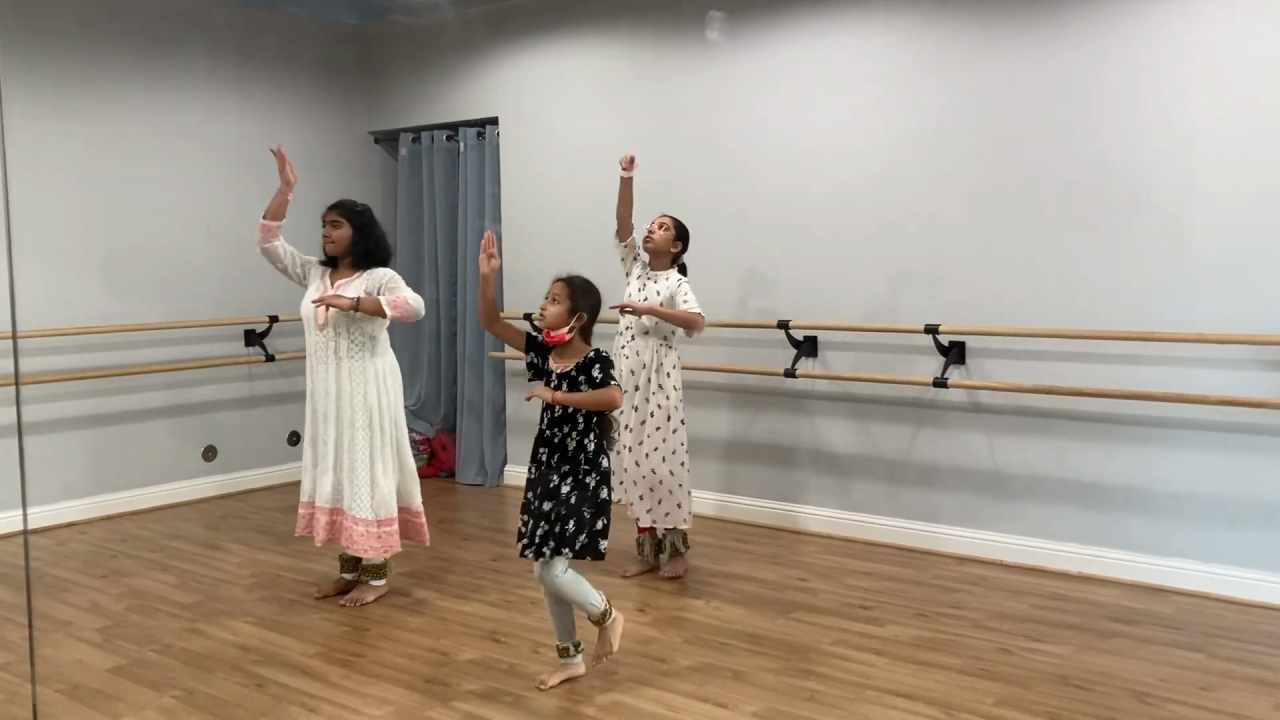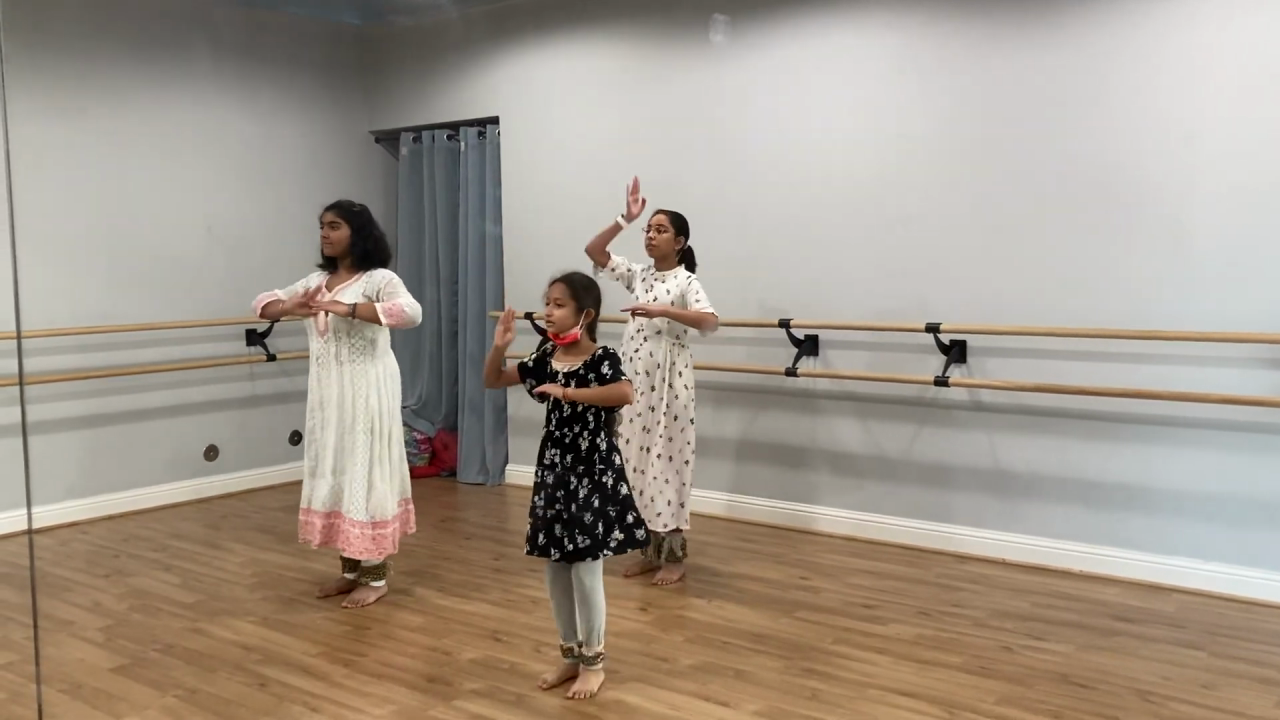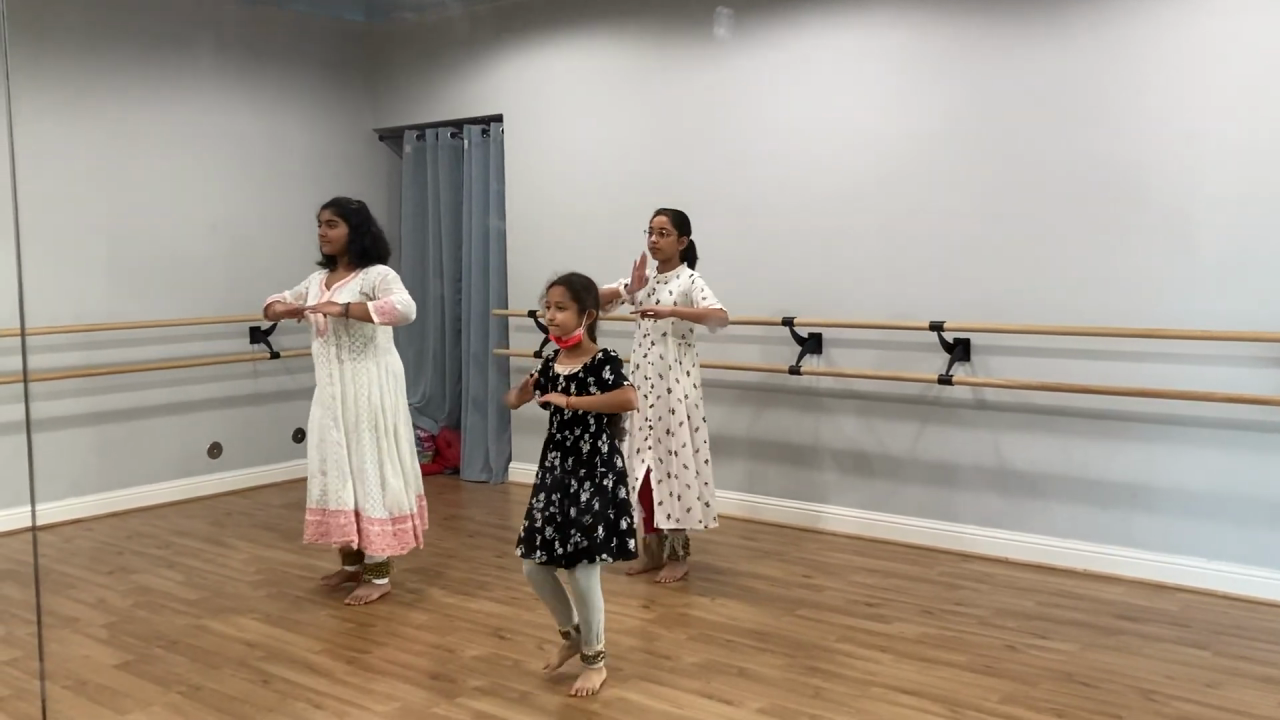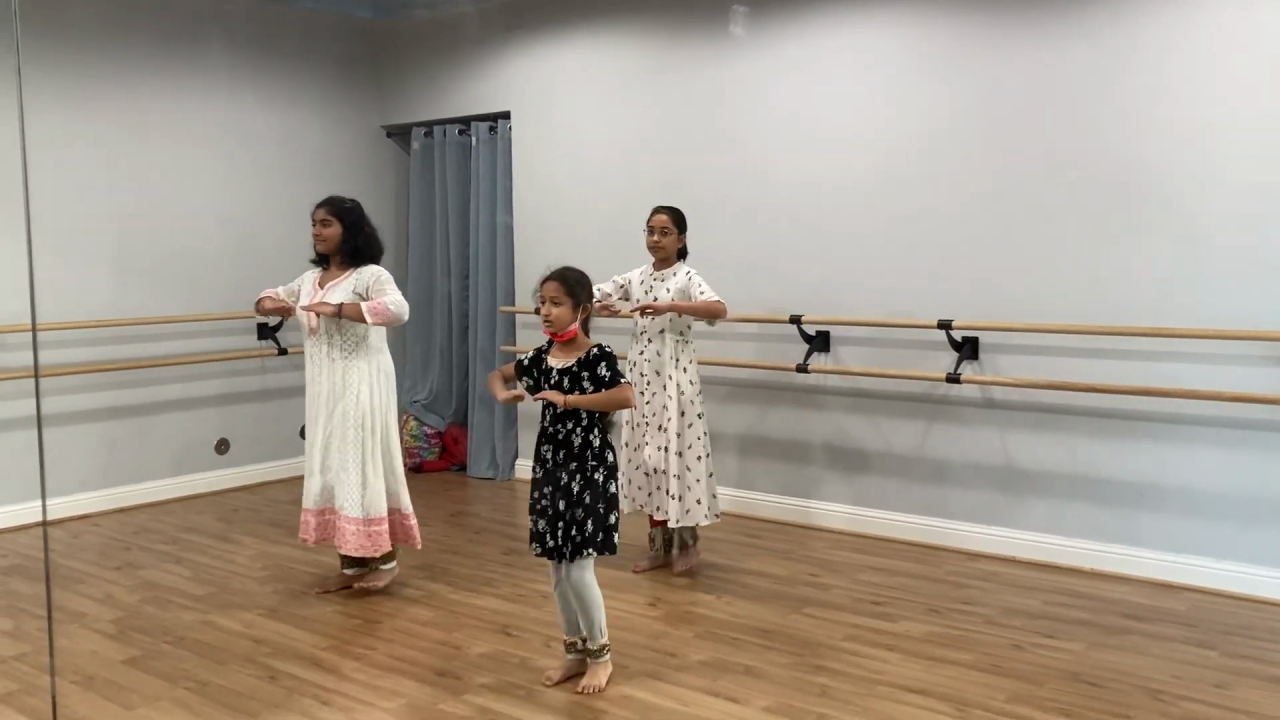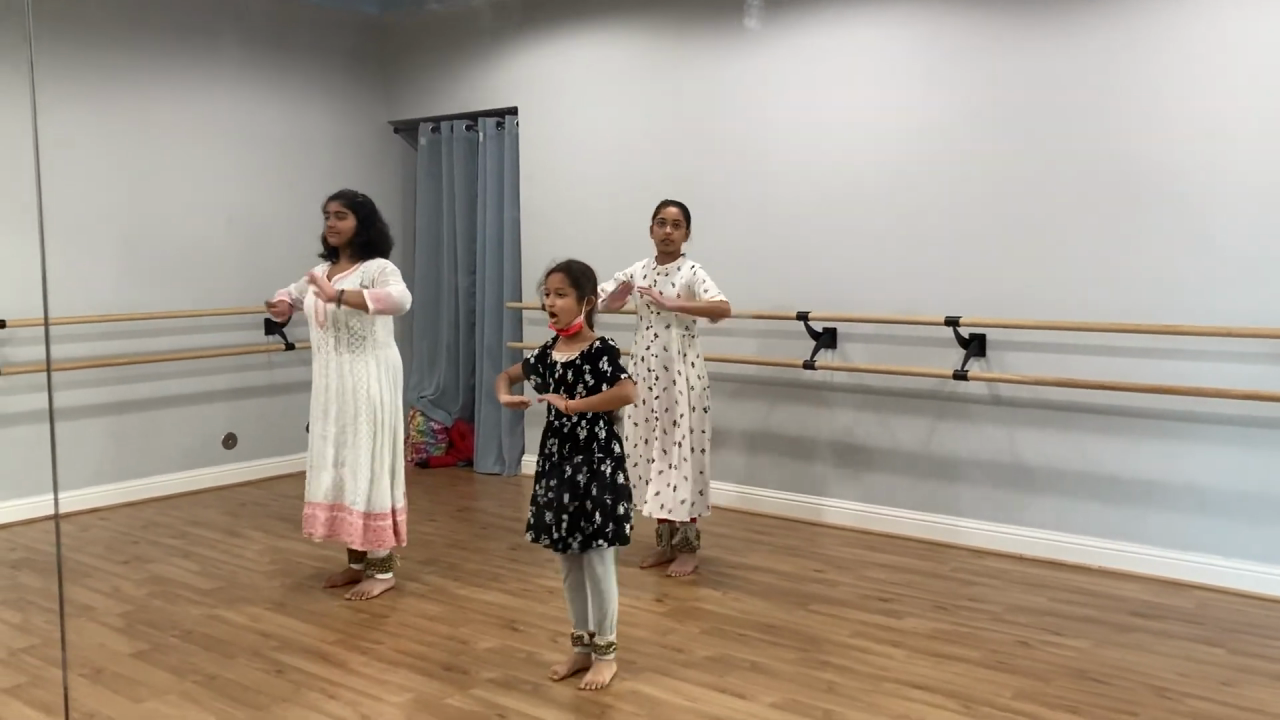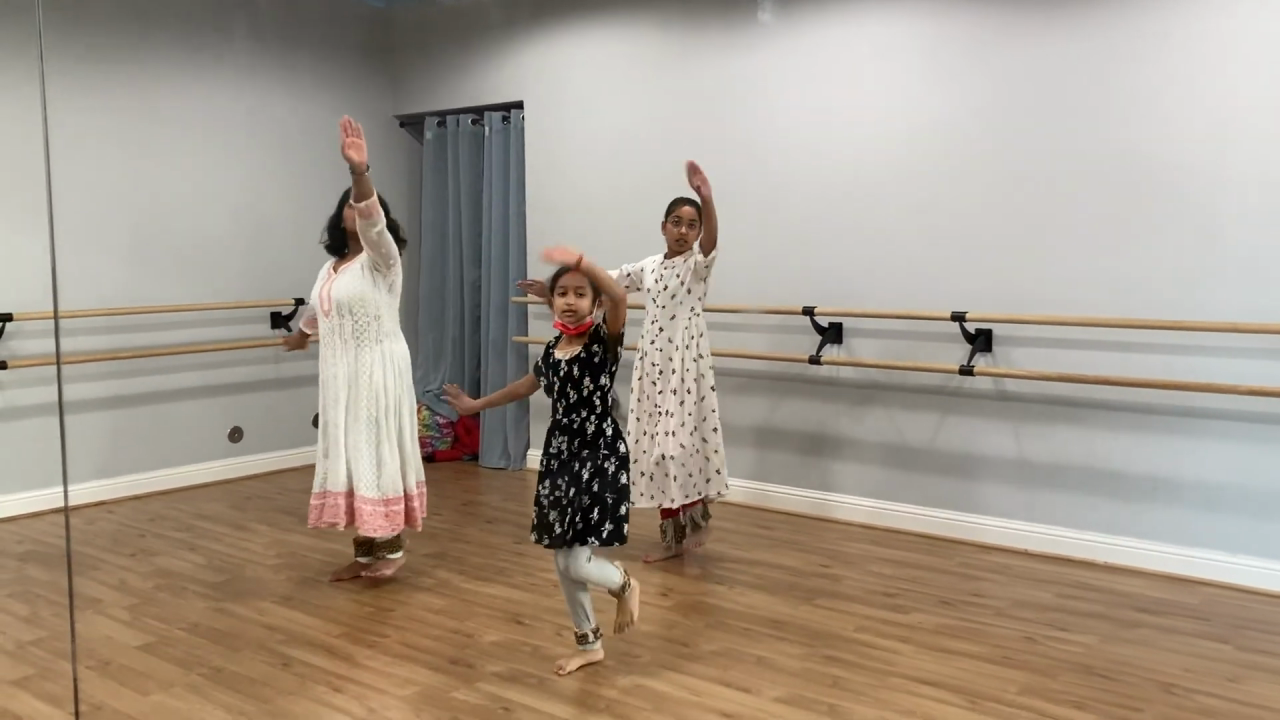
dt=0.5s
person 1, frame 1
left shoulder: (596, 361)
right shoulder: (541, 351)
left elbow: (614, 398)
right elbow: (491, 323)
left wrist: (555, 394)
right wrist: (487, 275)
left hip: (582, 474)
right hip: (546, 470)
left knee: (549, 568)
right knee: (546, 569)
left ankle: (606, 614)
right ankle: (569, 656)
person 1, frame 2
left shoulder: (602, 359)
right shoulder: (544, 358)
left elbow: (626, 393)
right elbow: (492, 381)
left wrist: (567, 392)
right wrist: (499, 348)
left hip: (593, 473)
right hip: (553, 470)
left knee: (585, 572)
right knee: (556, 569)
left ankle: (593, 663)
right ankle: (571, 656)
person 1, frame 3
left shoulder: (603, 362)
right shoulder: (550, 363)
left elbow: (629, 400)
right elbow: (513, 401)
left wrist: (570, 401)
right wrist: (520, 393)
left hip: (595, 475)
right hip: (555, 471)
left knee: (583, 573)
right knee: (535, 566)
left ankle: (594, 661)
right ankle: (571, 633)
person 1, frame 4
left shoulder: (598, 357)
right shoulder: (541, 356)
left elbow: (626, 397)
right elbow: (498, 374)
left wrist: (568, 399)
right wrist: (503, 394)
left hip: (588, 468)
right hip: (550, 466)
left knee: (577, 569)
right knee: (557, 568)
left ankle: (600, 655)
right ankle: (576, 651)
person 1, frame 5
left shoulder: (601, 350)
right shoulder: (547, 351)
left elbow: (628, 393)
right elbow: (506, 375)
left wrist: (572, 404)
right wrist: (505, 397)
left hip: (596, 461)
right hip: (556, 459)
left knee: (596, 561)
right knee: (569, 562)
left ankle: (606, 654)
right ankle: (583, 646)
person 1, frame 6
left shoulder: (603, 343)
right shoulder: (553, 348)
left elbow: (618, 298)
right elbow: (529, 383)
left wrist: (579, 265)
right wrist: (478, 404)
left hip: (599, 457)
right hip: (560, 455)
left knee: (576, 561)
right knee: (563, 560)
left ankle: (623, 585)
right ankle: (589, 641)
person 2, frame 1
left shoulder: (380, 278)
right shoulder: (313, 274)
left elbow: (414, 306)
right elbow: (269, 241)
left wrist: (353, 303)
right wrist: (285, 188)
left hip: (366, 390)
right hip: (326, 391)
left knee: (367, 474)
right knee: (332, 474)
left ankle: (376, 575)
right ankle: (349, 569)
person 2, frame 2
left shoulder: (380, 279)
right shoulder: (316, 281)
left elbow: (411, 312)
right elbow: (262, 303)
left wrist: (350, 308)
right wrist: (291, 307)
left hip: (367, 392)
right hip: (327, 393)
left knee: (365, 474)
right knee: (332, 473)
left ankle: (376, 576)
right ankle: (350, 569)
person 2, frame 3
left shoulder: (377, 276)
right shoulder: (317, 280)
left elbow: (404, 309)
right elbow: (273, 303)
left wrist: (343, 309)
right wrist: (283, 309)
left hip: (371, 388)
right hip: (331, 390)
left knee: (371, 468)
right knee: (333, 468)
left ankle: (378, 573)
right ankle: (351, 560)
person 2, frame 4
left shoulder: (371, 275)
right shoulder: (310, 279)
left elbow: (398, 309)
right elbow: (270, 297)
left wrist: (337, 309)
right wrist: (271, 305)
left hip: (362, 386)
right hip: (324, 389)
left knee: (360, 468)
right knee: (330, 470)
left ankle: (384, 557)
right ankle: (352, 565)
person 2, frame 5
left shoulder: (378, 269)
right shoulder: (321, 272)
left elbow: (400, 299)
right elbow: (288, 297)
left wrist: (339, 296)
right wrist: (280, 306)
left hip: (369, 382)
right hip: (332, 385)
left knee: (368, 465)
right knee: (337, 465)
left ankle: (382, 568)
right ankle: (357, 561)
person 2, frame 6
left shoulder: (382, 258)
right shoulder: (330, 267)
left elbow: (372, 220)
right elbow: (316, 311)
left wrist: (361, 171)
right wrist: (299, 335)
left hip: (377, 372)
right hip: (340, 375)
left knee: (374, 456)
right knee: (344, 458)
left ankle: (390, 546)
right ankle: (365, 552)
person 3, frame 1
left shoulder: (677, 283)
right shoulder: (634, 268)
left elbow: (697, 322)
right elbow: (623, 223)
left wrist: (649, 310)
right wrist: (626, 176)
left hip: (658, 378)
right hip: (627, 378)
left knee: (660, 460)
right knee: (633, 461)
left ankle: (675, 549)
right ankle: (648, 550)
person 3, frame 2
left shoulder: (686, 281)
right shoulder: (637, 274)
left elbow: (710, 322)
right elbow: (592, 251)
left wrist: (663, 311)
right wrist: (625, 220)
left hip: (668, 381)
right hip: (635, 381)
left knee: (665, 460)
right knee: (639, 461)
left ankle: (674, 555)
right ankle: (651, 550)
person 3, frame 3
left shoulder: (690, 281)
right shoulder: (643, 280)
left elbow: (720, 318)
left wrist: (671, 311)
right wrist: (628, 290)
left hip: (676, 381)
right hip: (642, 380)
left knee: (674, 460)
right knee: (641, 464)
left ankle: (676, 554)
right ankle: (653, 545)
person 3, frame 4
left shoulder: (687, 278)
right shoulder: (635, 278)
left elbow: (719, 310)
right elbow: (589, 294)
left wrist: (670, 306)
right wrist: (599, 305)
left hip: (675, 378)
right hip: (641, 378)
left knee: (673, 457)
right knee: (647, 459)
left ankle: (687, 538)
right ankle: (660, 546)
person 3, frame 5
left shoulder: (692, 272)
right shoulder: (637, 271)
left elbow: (723, 309)
right elbow: (596, 300)
left wrist: (674, 304)
right wrist: (617, 296)
left hip: (681, 373)
right hip: (646, 373)
left knee: (679, 453)
right knee: (652, 454)
left ankle: (687, 547)
right ankle: (665, 543)
person 3, frame 6
left shoulder: (699, 263)
right shoulder: (647, 267)
left elbow: (711, 238)
left wrist: (707, 197)
right wrist: (552, 290)
left hip: (685, 368)
right hip: (650, 367)
left knee: (677, 445)
right knee: (656, 446)
left ankle: (696, 516)
right ankle: (672, 536)
